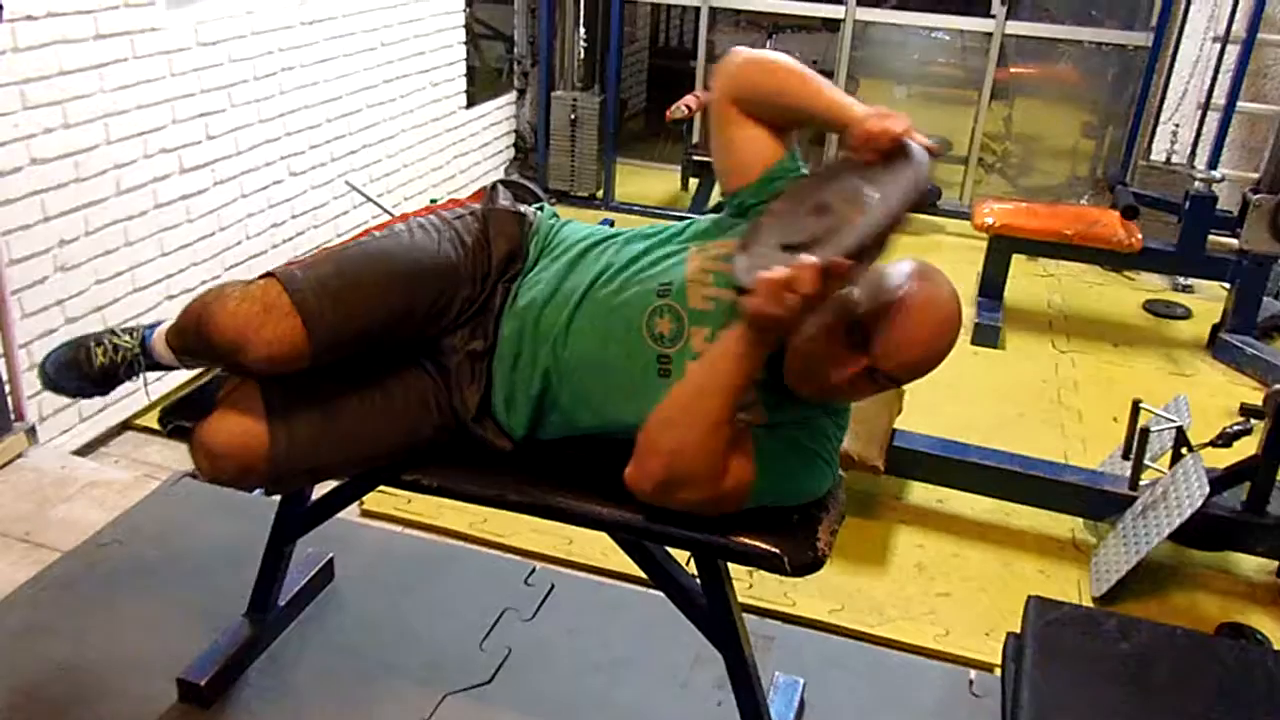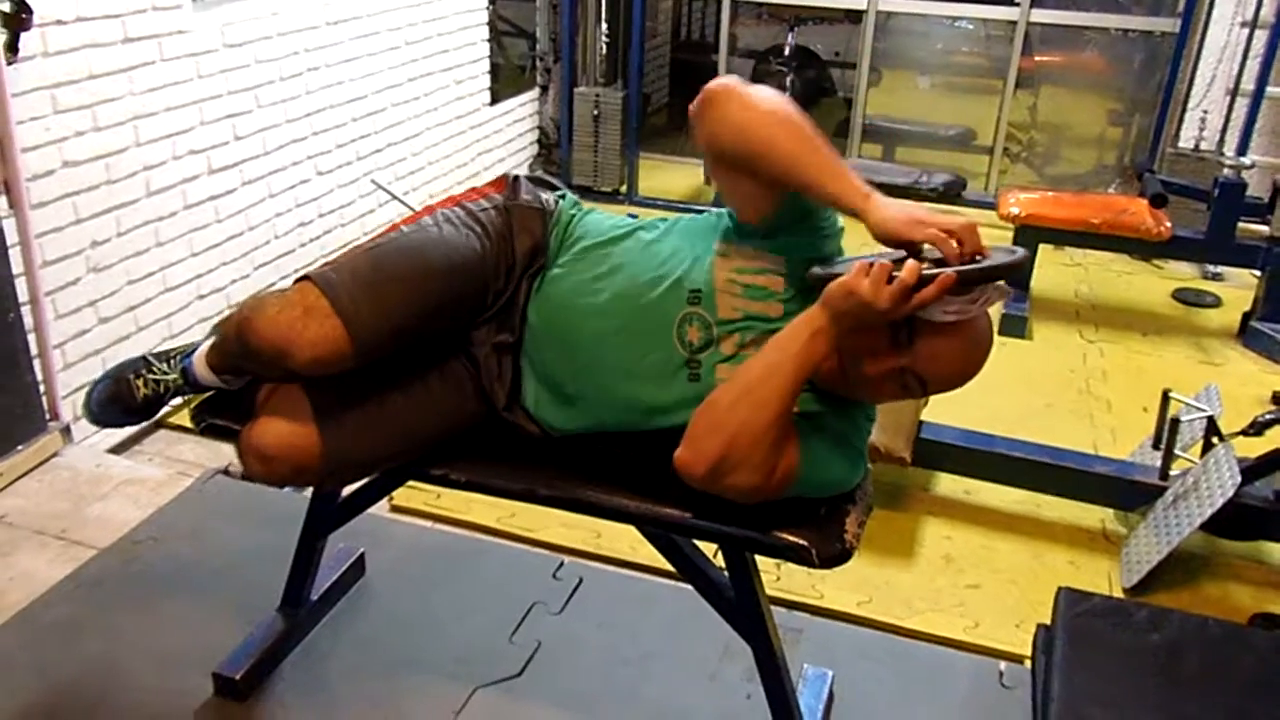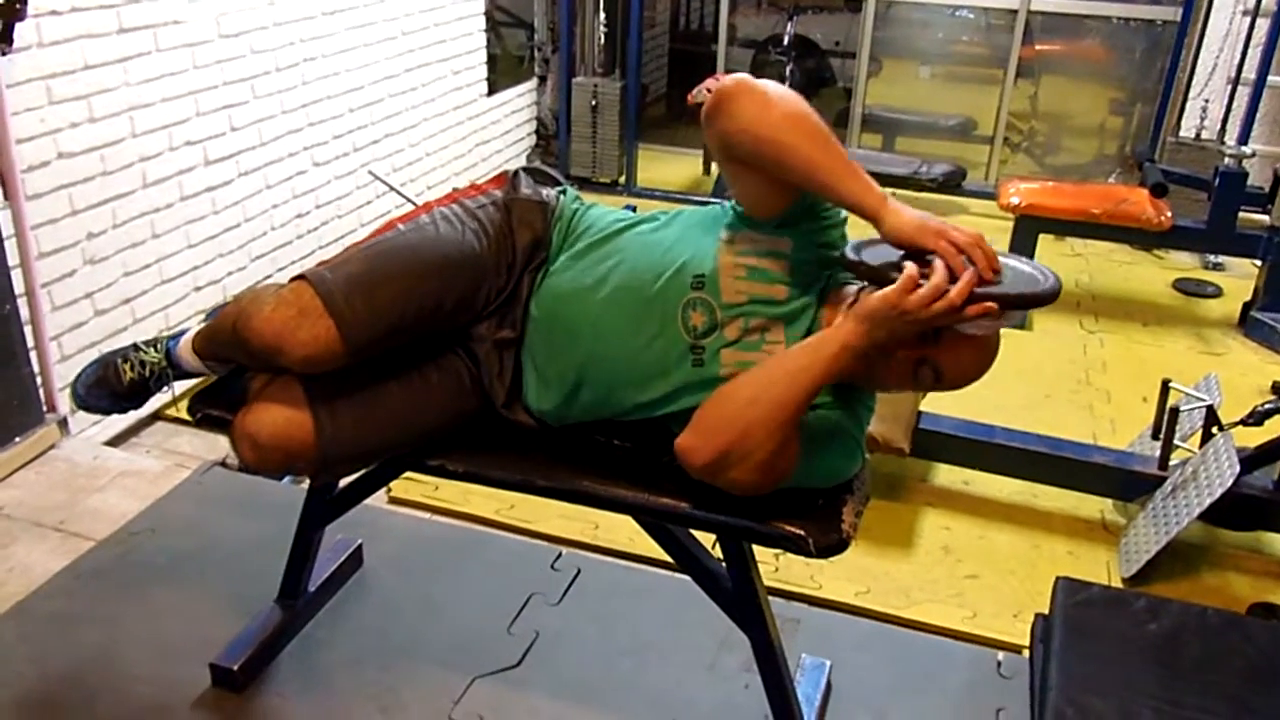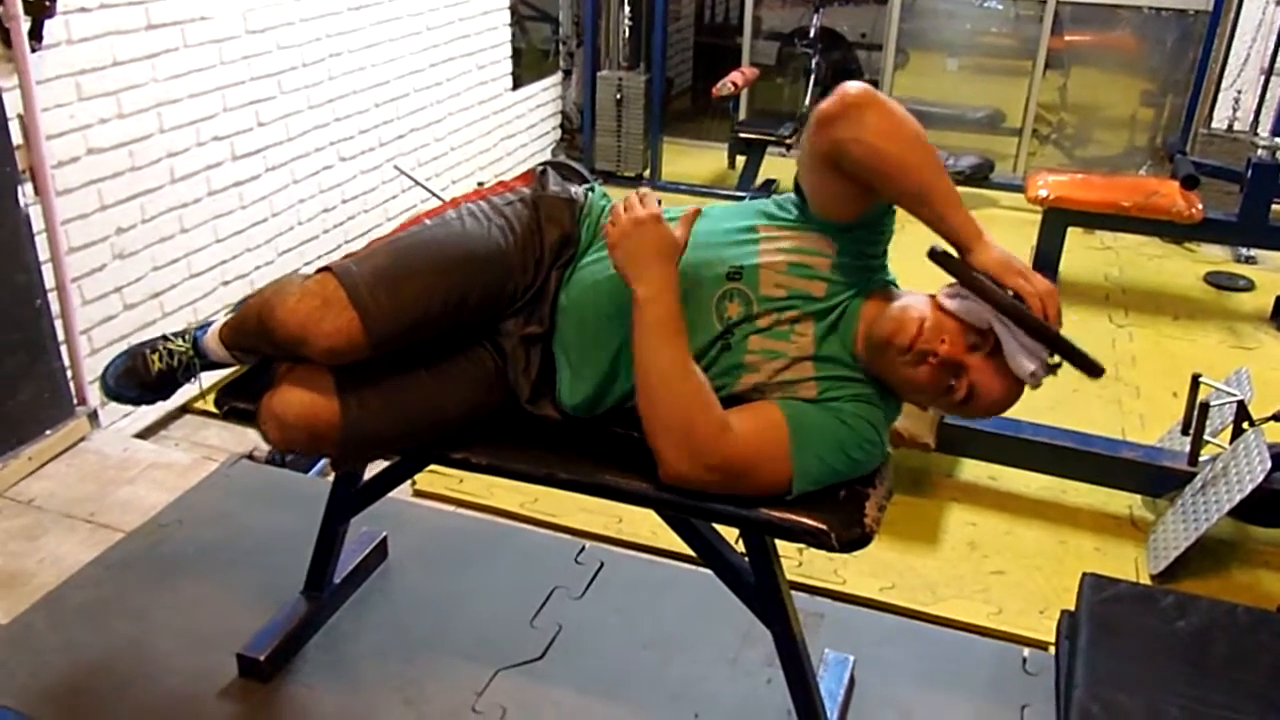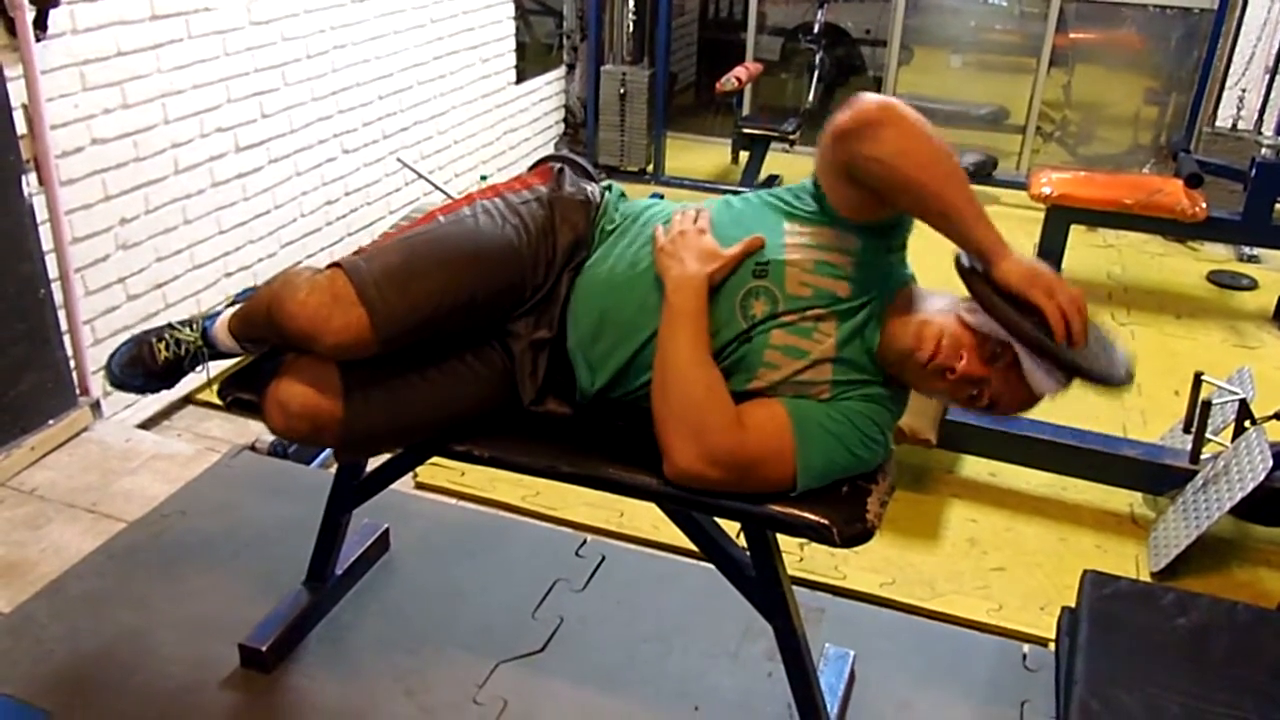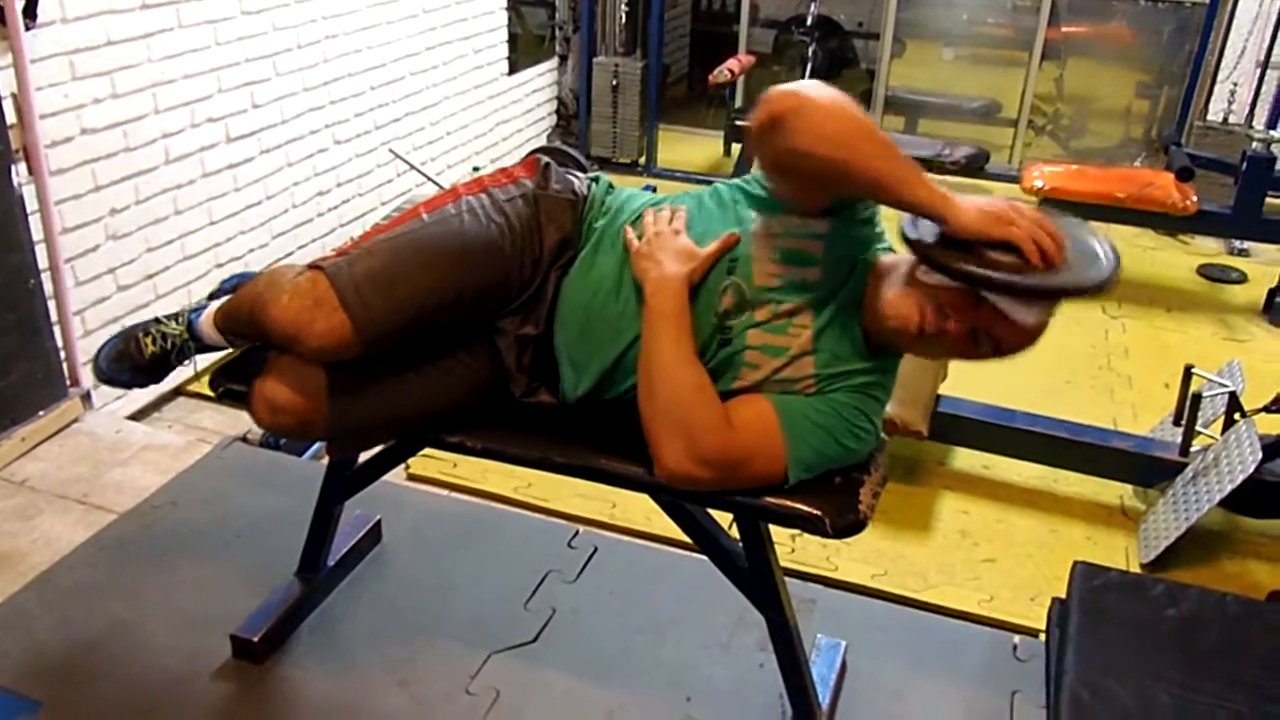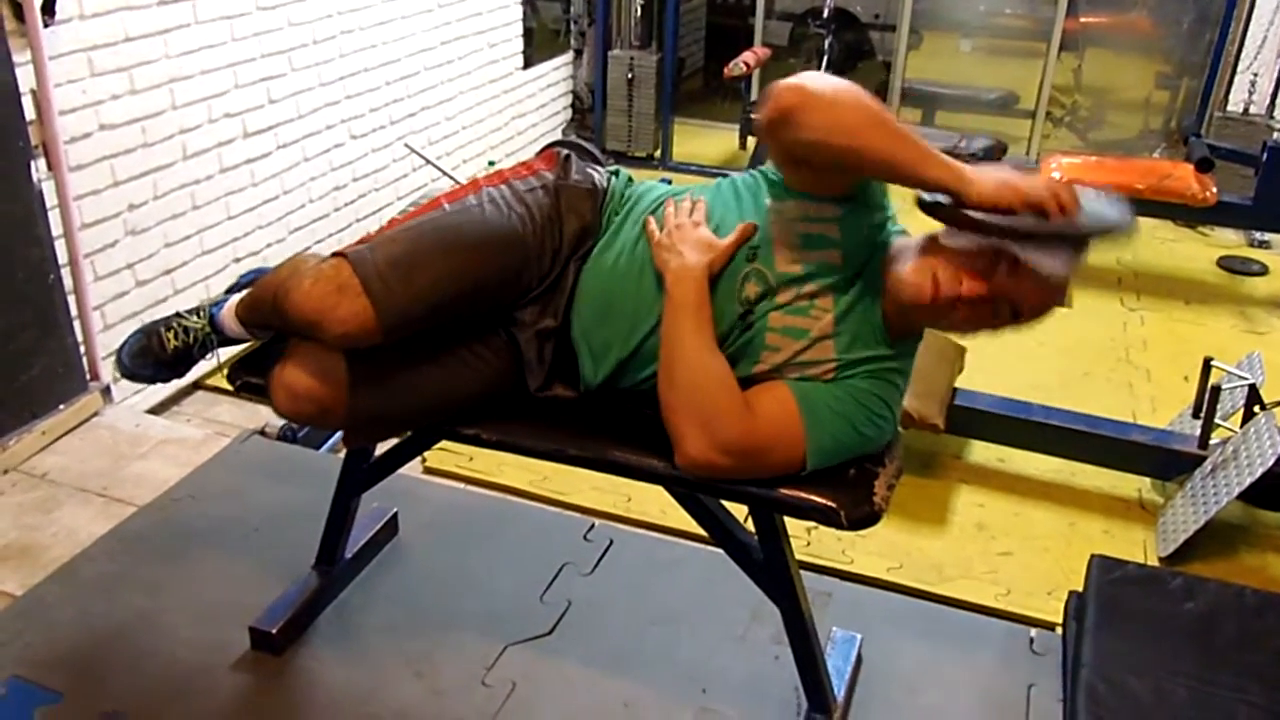
dt=0.7s
person 1, frame 1
left shoulder: (804, 452)
left elbow: (659, 476)
right elbow: (735, 80)
left wrist: (747, 333)
right wrist: (855, 114)
left hip: (476, 395)
left knee: (225, 449)
right knee: (258, 329)
right ankle: (172, 344)
person 1, frame 2
left shoulder: (833, 446)
right shoulder: (810, 240)
left elbow: (709, 463)
right elbow: (722, 106)
left wrist: (822, 321)
right wrist: (874, 206)
left hip: (507, 382)
left knee: (274, 449)
right knee: (300, 330)
left ankle: (251, 389)
right ankle: (210, 362)
person 1, frame 3
left shoulder: (832, 430)
right shoulder: (816, 233)
left elbow: (709, 452)
right elbow: (735, 103)
left wrist: (857, 340)
right wrist: (889, 209)
left hip: (506, 378)
left knee: (267, 439)
right knee: (292, 330)
left ankle: (240, 363)
right ankle: (196, 349)
person 1, frame 4
left shoulder: (848, 430)
right shoulder: (853, 242)
left elbow: (689, 456)
right elbow: (852, 112)
left wrist: (651, 286)
right wrist: (979, 248)
left hip: (532, 369)
left knee: (295, 419)
right knee: (314, 324)
left ankle: (257, 368)
right ankle: (221, 340)
person 1, frame 5
left shoulder: (856, 427)
right shoulder: (872, 236)
left elbow: (696, 455)
right elbow: (869, 122)
left wrist: (686, 285)
right wrist: (1003, 257)
left hip: (541, 364)
left knee: (297, 409)
right knee: (325, 319)
left ankle: (267, 345)
right ankle: (232, 326)
person 1, frame 6
left shoulder: (846, 413)
right shoulder: (842, 219)
left elbow: (688, 457)
right elbow: (786, 110)
left wrist: (666, 286)
right wrist: (951, 208)
left hip: (528, 361)
left knee: (286, 406)
right knee: (309, 324)
left ankle: (273, 313)
right ankle: (220, 319)
person 1, frame 7
left shoulder: (864, 401)
right shoulder: (855, 211)
left elbow: (707, 445)
right elbow: (793, 103)
left wrist: (687, 275)
right wrist: (968, 180)
left hip: (544, 353)
left knee: (304, 392)
right knee: (331, 309)
left ankle: (274, 321)
right ankle: (240, 312)
